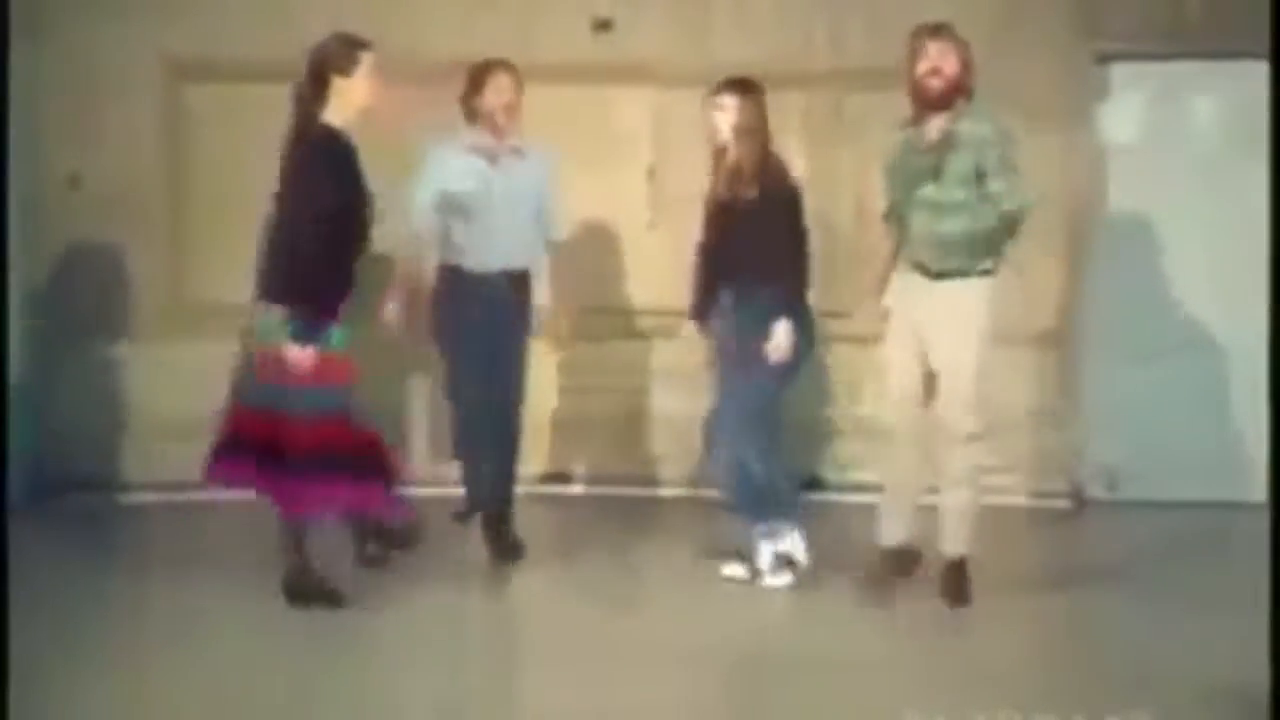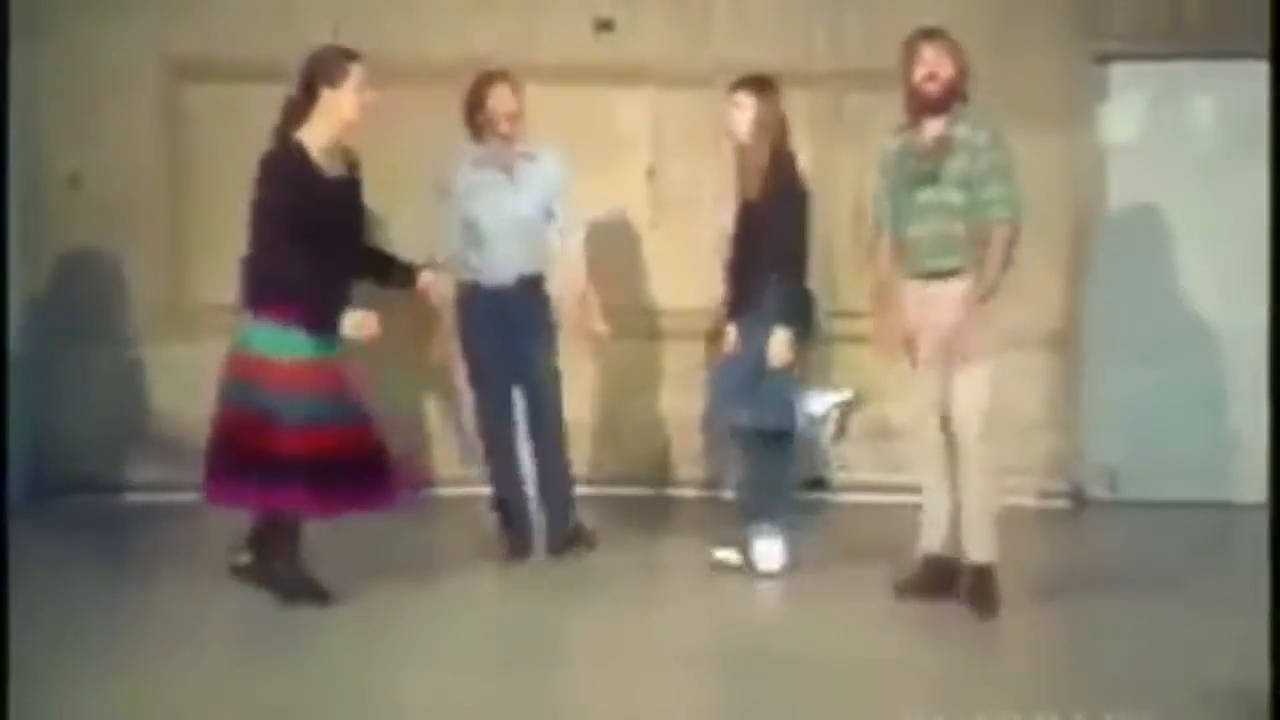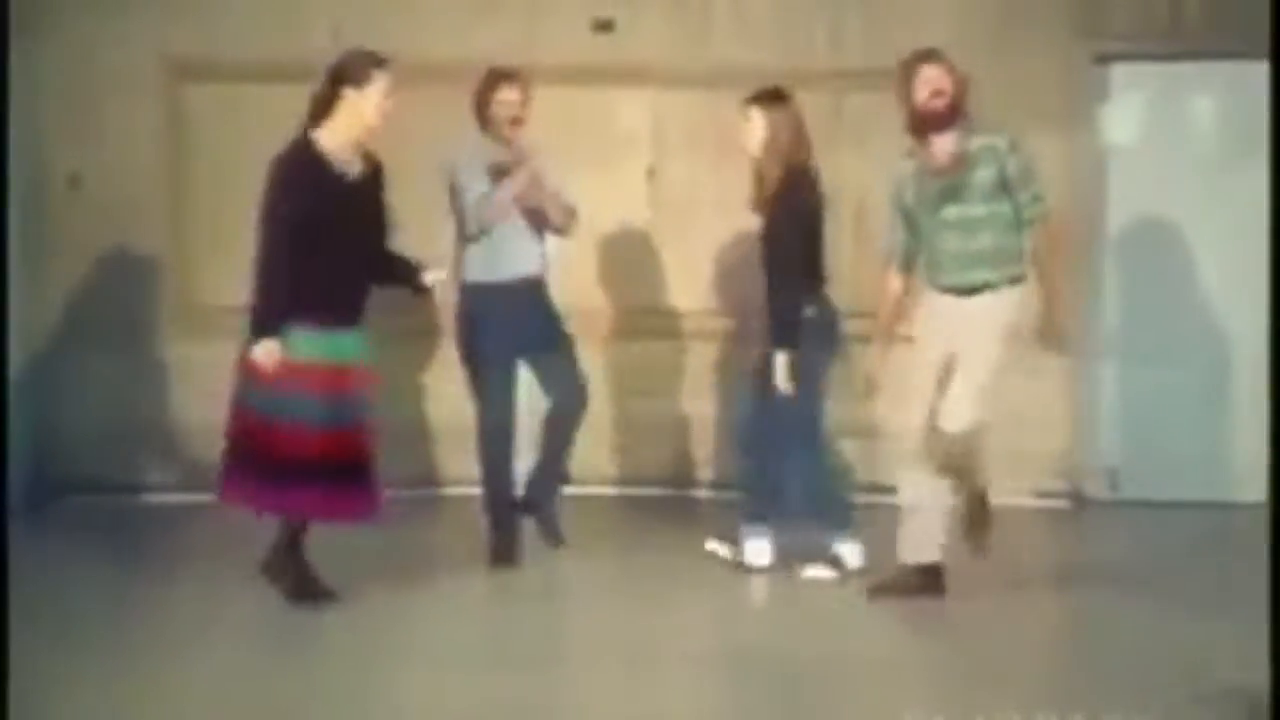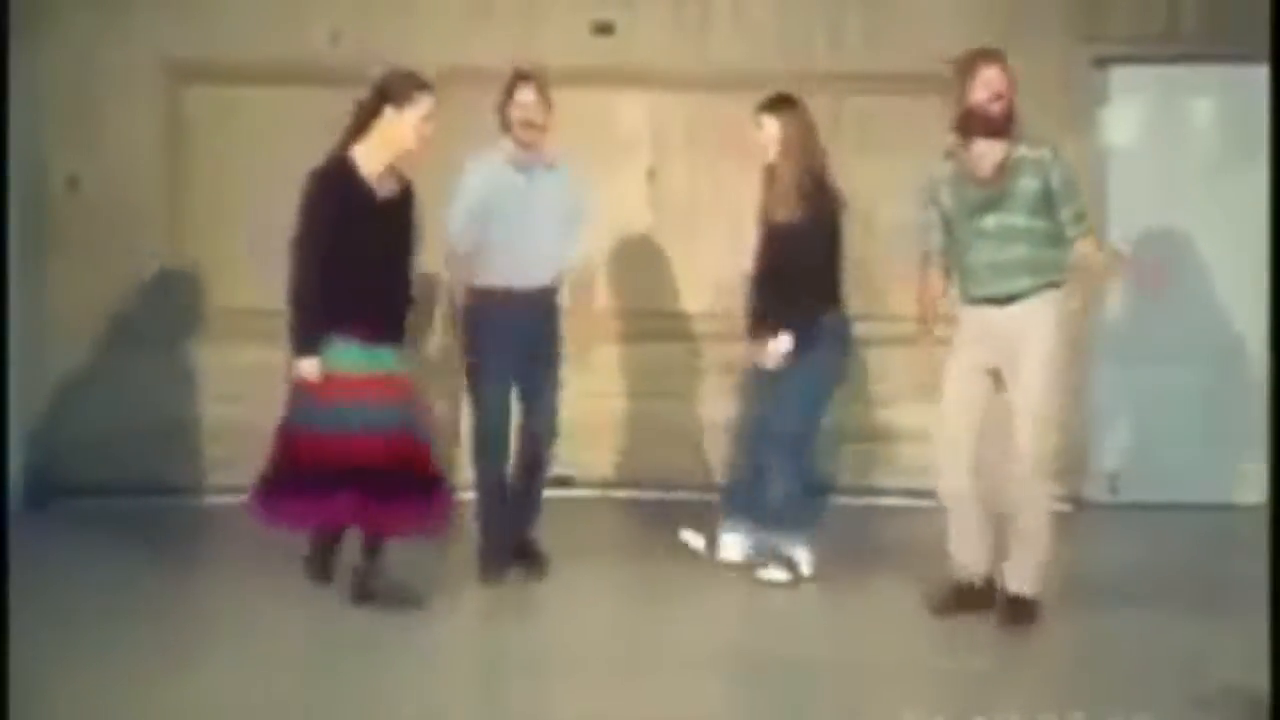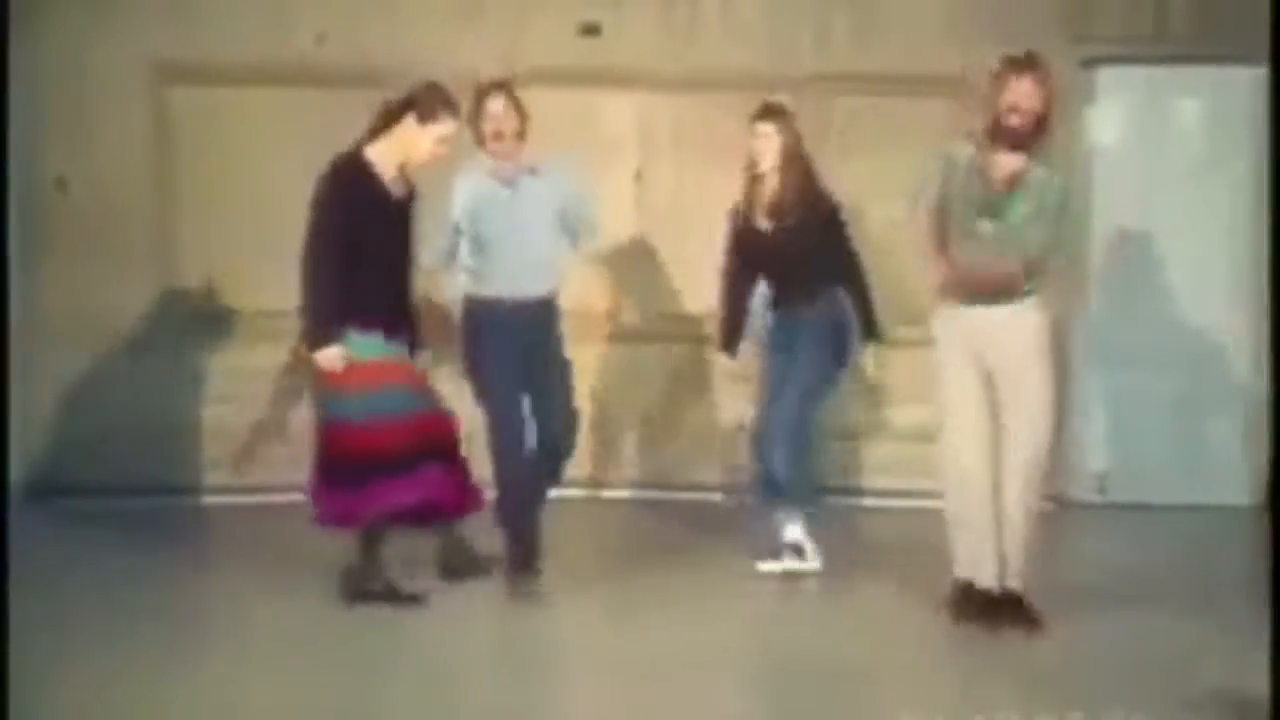
dt=0.4s
person 1, frame 1
left shoulder: (988, 134)
right shoulder: (905, 145)
left elbow: (1011, 213)
left wrist: (1007, 221)
right wrist: (885, 282)
left hip: (965, 291)
right hip: (914, 287)
left knee: (958, 423)
right knee: (900, 415)
left ankle: (956, 555)
right ankle: (896, 540)
person 1, frame 2
left shoulder: (981, 141)
right shoulder: (896, 149)
left elbow: (1002, 229)
right elbow: (885, 236)
left wrist: (973, 305)
right wrist: (887, 307)
left hip: (965, 296)
right hip: (915, 297)
left knee: (970, 425)
right knee: (927, 425)
left ankle: (980, 563)
right ankle: (937, 553)
person 1, frame 3
left shoulder: (1000, 149)
right shoulder: (908, 178)
left elbow: (1038, 225)
right elbow: (899, 263)
left wrist: (1050, 301)
right wrist: (880, 341)
left hip: (994, 304)
right hip: (939, 308)
left knee: (952, 424)
right knee: (908, 429)
left ankle: (972, 487)
right ankle: (921, 561)
person 1, frame 4
left shoulder: (1045, 162)
right shoulder: (944, 178)
left elbow: (1078, 235)
right elbow: (935, 260)
right wrist: (929, 327)
left hip: (1035, 315)
right hip: (975, 320)
left knee: (1029, 449)
right knee: (951, 441)
left ankle: (1023, 587)
right ankle: (971, 573)
person 1, frame 5
left shoulder: (1048, 183)
right shoulder: (960, 158)
left elbow: (1024, 265)
right elbow: (934, 213)
left wrist: (963, 271)
right wrist: (934, 254)
left hip: (1016, 320)
right hip: (957, 315)
left knee: (1028, 447)
right knee: (963, 441)
left ankle: (1008, 584)
right ankle: (972, 579)
person 2, frame 1
left shoulder: (317, 145)
right shoulder: (328, 151)
right elbow: (311, 242)
right wrist: (304, 330)
left hip: (302, 306)
right hip: (303, 311)
left knee: (321, 426)
right knee: (309, 431)
left ankle: (369, 526)
right ankle: (299, 568)
person 2, frame 2
left shoulder: (344, 163)
right shoulder: (284, 165)
right elbow: (278, 253)
left wrist: (407, 274)
right wrist: (337, 315)
left hip: (315, 323)
right hip: (284, 324)
left knee: (316, 438)
right knee: (293, 439)
left ankle: (262, 549)
right ankle: (283, 560)
person 2, frame 3
left shoulder: (370, 170)
right shoulder: (297, 164)
right elbow: (275, 251)
left wrist: (416, 275)
right wrist: (267, 331)
left hip: (344, 328)
right hip: (299, 328)
left knee: (334, 445)
right knee: (295, 446)
left ankle: (291, 552)
right ankle: (289, 559)
person 2, frame 4
left shoulder: (401, 189)
right shoulder: (332, 181)
right elbow: (307, 267)
right wrist: (305, 350)
left hip: (383, 346)
right hip: (338, 345)
left knee: (393, 463)
right knee: (345, 461)
left ankle: (369, 571)
right ankle: (324, 542)
person 2, frame 5
left shoulder: (402, 187)
right shoulder: (346, 178)
right elbow: (320, 260)
left wrist: (406, 338)
right wrist: (321, 336)
left hip: (386, 339)
right hip: (353, 340)
left knee: (391, 449)
right knee: (379, 448)
left ankle: (369, 571)
person 3, frame 1
left shoulder: (536, 162)
right shoulder: (447, 157)
left elbow: (550, 234)
right elbow: (421, 228)
right wrist: (397, 293)
left hip: (512, 291)
right hip: (460, 287)
left knee: (506, 404)
right knee: (469, 397)
left ankle: (499, 514)
right ankle: (480, 492)
person 3, frame 2
left shoulder: (548, 166)
right shoulder: (462, 177)
left elbow: (564, 238)
right elbow: (451, 253)
left wrist: (586, 300)
right wrist: (445, 314)
left hip: (529, 296)
right hip: (482, 301)
left knee: (546, 408)
right knee: (495, 414)
left ankle: (561, 522)
right ankle: (515, 522)
person 3, frame 3
left shoulder: (535, 162)
right shoulder: (466, 165)
left elbow: (566, 222)
right elbow: (473, 221)
left wrist: (539, 181)
right wrist: (515, 182)
left hip: (531, 295)
right hip: (484, 300)
left knee: (571, 394)
right knee: (496, 417)
left ankle: (539, 495)
right ankle: (503, 529)
person 3, frame 4
left shoulder: (564, 177)
right shoulder: (479, 172)
left elbow: (574, 252)
right elbow: (458, 252)
right wrist: (454, 318)
left hip: (541, 309)
right hip: (491, 307)
left knee: (542, 426)
right knee: (492, 426)
left ankle: (521, 531)
right ankle: (495, 541)
person 3, frame 5
left shoulder: (555, 180)
right shoulder: (465, 187)
left elbow: (587, 238)
right elbow: (439, 257)
left hip: (541, 316)
right hip: (488, 319)
left knee: (561, 428)
right knee: (508, 435)
left ankle: (522, 509)
right ankle: (520, 547)
person 4, frame 1
left shoulder: (770, 177)
right shoulder: (724, 181)
left elbow: (794, 250)
left wrist: (787, 318)
right wrist: (701, 314)
left hip: (770, 315)
right hip: (736, 313)
left knee: (743, 427)
right knee: (737, 429)
left ankle: (784, 541)
right ankle: (768, 546)
person 4, frame 2
left shoulder: (781, 176)
right shoulder: (756, 176)
left elbow: (793, 256)
left wrist: (787, 325)
right wrist: (733, 317)
left hip: (776, 313)
right hip: (757, 313)
left knee: (731, 394)
right knee: (759, 430)
right ankle: (764, 544)
person 4, frame 3
left shoulder: (792, 190)
right shoulder: (787, 188)
left elbow: (792, 272)
left wrist: (783, 347)
left hip: (802, 324)
right hip: (797, 323)
left knee: (795, 435)
right knee: (764, 432)
left ankle: (843, 547)
right ankle: (757, 543)
person 4, frame 4
left shoulder: (817, 198)
right shoulder: (780, 195)
left elbow: (820, 276)
left wrist: (790, 332)
right wrist: (759, 329)
left hip: (817, 333)
right hip: (784, 332)
left knee: (785, 436)
right knee: (757, 433)
left ankle: (798, 548)
right ankle: (735, 535)
person 4, frame 5
left shoulder: (813, 203)
right shoulder: (746, 213)
left elbow: (848, 268)
right elbow: (737, 280)
left wrist: (869, 333)
right wrist: (729, 343)
left hip: (823, 322)
right hip: (784, 324)
left knee: (781, 425)
right knee: (775, 430)
left ankle: (793, 531)
right ankle: (795, 541)
